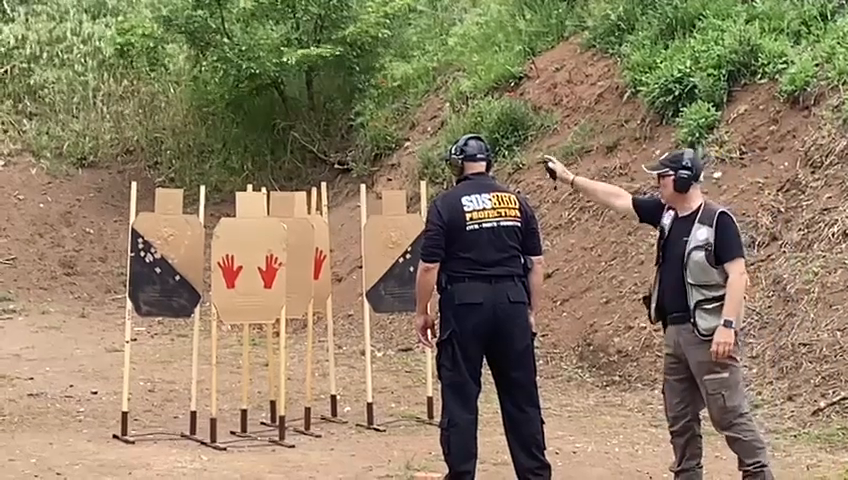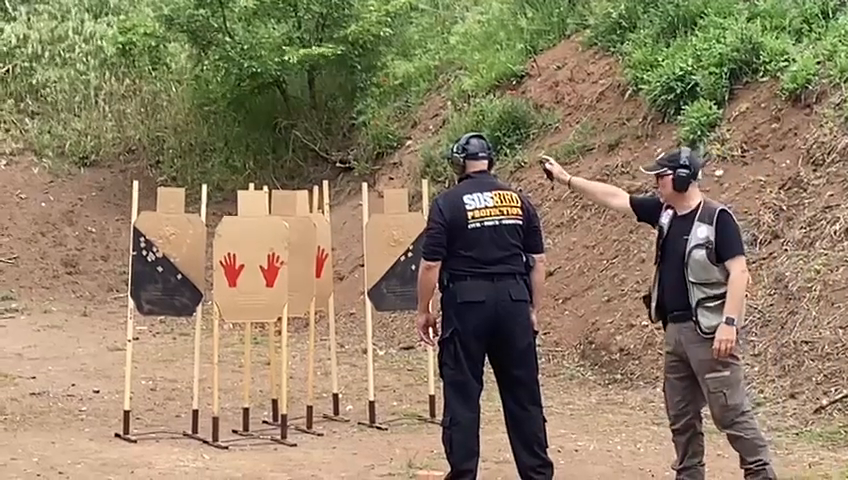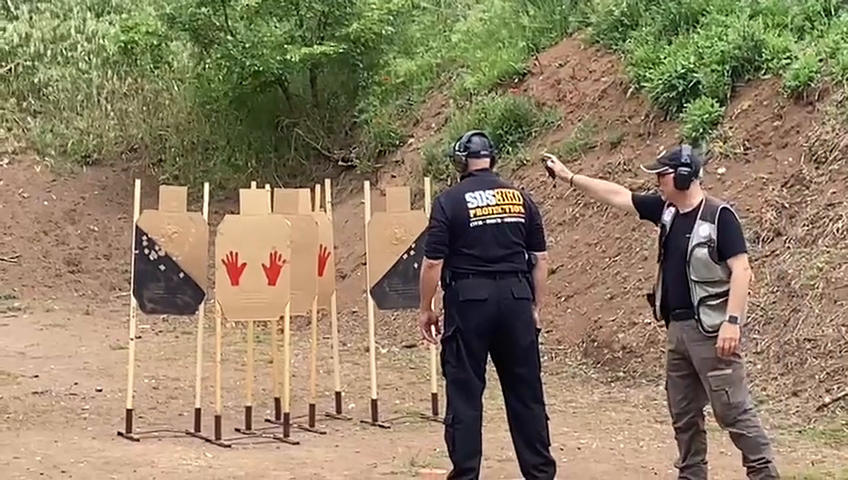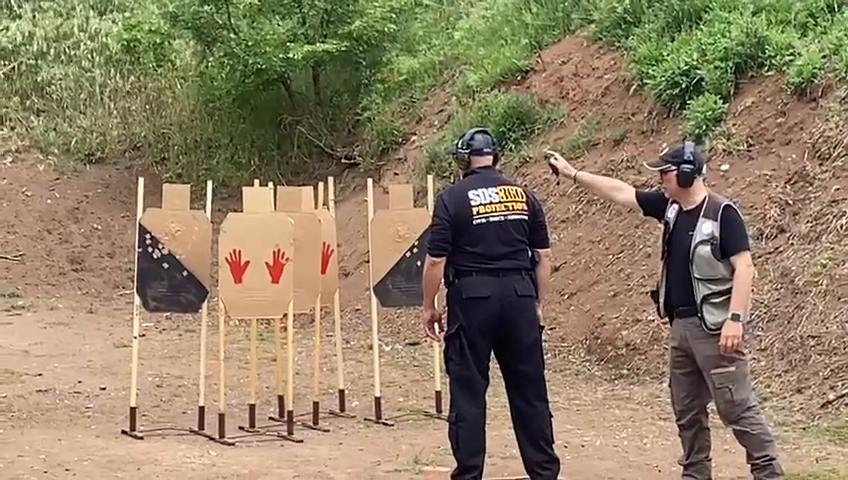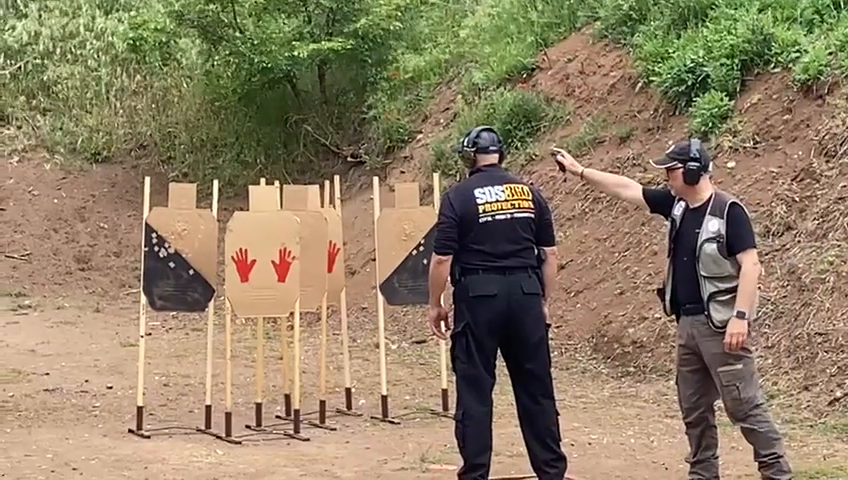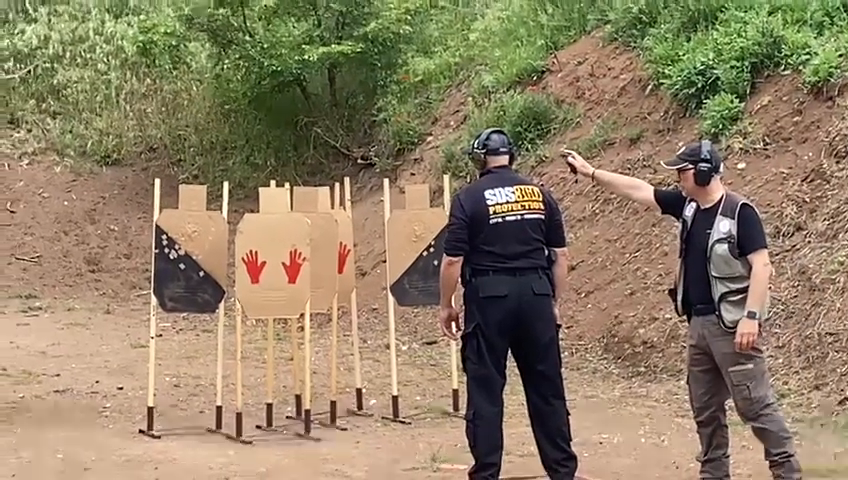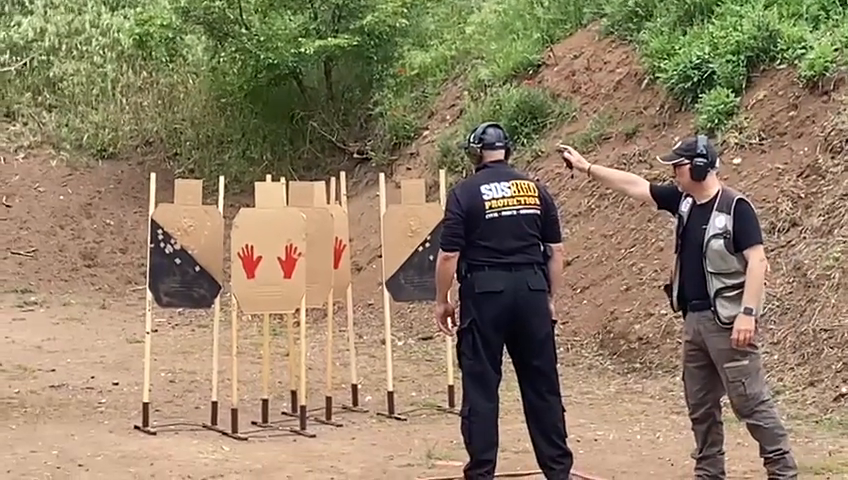
dt=0.2s
person 1, frame 1
left shoulder: (446, 203)
right shoulder: (517, 202)
left elbow: (429, 266)
right elbow: (536, 263)
left wrist: (422, 312)
right wrist: (531, 309)
left hip: (464, 303)
right hip: (511, 301)
left knee: (460, 395)
right knee: (521, 394)
person 1, frame 2
left shoulder: (448, 202)
right shoulder: (519, 200)
left elbow: (431, 264)
right elbow: (537, 261)
left wrist: (423, 310)
right wrist: (533, 308)
left hip: (466, 301)
right hip: (513, 300)
left knee: (462, 394)
right knee: (523, 393)
person 1, frame 3
left shoulder: (449, 200)
right shoulder: (521, 198)
left elbow: (433, 263)
right elbow: (540, 258)
left wrist: (426, 308)
right wrist: (535, 306)
left hip: (469, 299)
right hip: (515, 298)
left knee: (464, 392)
right knee: (526, 391)
person 1, frame 4
left shoulder: (452, 197)
right shoulder: (524, 195)
left elbow: (435, 260)
right elbow: (543, 255)
left wrist: (429, 306)
right wrist: (538, 302)
left hip: (472, 297)
right hip: (519, 295)
left knee: (468, 389)
right knee: (529, 388)
person 1, frame 5
left shoulder: (458, 196)
right shoulder: (530, 193)
left elbow: (442, 259)
right elbow: (549, 253)
left wrist: (435, 304)
right wrist: (544, 300)
left hip: (478, 295)
right hip: (525, 293)
left knee: (474, 388)
right knee: (536, 386)
person 1, frame 6
left shoulder: (469, 197)
right shoulder: (540, 194)
left elbow: (453, 260)
right elbow: (560, 255)
left wrist: (446, 305)
right wrist: (554, 300)
left hip: (489, 296)
right hip: (535, 294)
left knee: (485, 389)
right knee: (547, 387)
person 1, frame 7
left shoulder: (464, 192)
right shoulder: (536, 189)
left elbow: (448, 255)
right elbow: (555, 249)
left wrist: (442, 300)
right wrist: (550, 296)
left hip: (484, 292)
right hip: (531, 289)
left knee: (480, 385)
right knee: (542, 383)
person 2, frame 1
left shoulder: (718, 219)
right shoulder: (666, 213)
left elbow: (738, 274)
right elbow: (618, 198)
left wrist: (727, 325)
right wrist: (571, 178)
left hip: (707, 334)
right hip: (674, 332)
left knee: (729, 414)
right knee: (679, 417)
person 2, frame 2
left shoulder: (718, 217)
right shoulder: (664, 212)
left elbow: (739, 272)
right elbow: (615, 197)
left wrist: (729, 323)
right wrist: (567, 179)
left hip: (708, 332)
right hip: (675, 330)
left knee: (731, 412)
right knee: (681, 415)
person 2, frame 3
left shoulder: (720, 215)
right shoulder: (667, 209)
left elbow: (742, 270)
right elbow: (617, 194)
left wrist: (732, 321)
right wrist: (569, 177)
left hip: (710, 330)
right hip: (677, 328)
left knee: (733, 410)
right knee: (683, 413)
person 2, frame 4
left shoulder: (722, 212)
right shoulder: (670, 207)
left elbow: (745, 267)
right elbow: (620, 191)
left wrist: (735, 318)
right wrist: (573, 173)
left hip: (713, 327)
right hip: (681, 325)
left knee: (737, 407)
right knee: (686, 410)
person 2, frame 5
left shoulder: (728, 210)
right shoulder: (676, 204)
left elbow: (750, 264)
right elbow: (626, 188)
left wrist: (740, 316)
right wrist: (579, 170)
left hip: (719, 324)
right hip: (687, 323)
left knee: (744, 405)
right knee: (693, 407)
person 2, frame 6
left shoulder: (739, 211)
right shoulder: (688, 205)
left elbow: (761, 265)
right elbow: (638, 190)
left wrist: (751, 316)
right wrist: (591, 172)
left hip: (730, 324)
right hip: (699, 323)
left knee: (755, 405)
right knee: (705, 408)
person 2, frame 7
left shoulder: (735, 206)
right shoulder: (684, 200)
left elbow: (757, 261)
right elbow: (634, 184)
left wrist: (748, 312)
right wrist: (587, 167)
left hip: (726, 320)
right hip: (694, 319)
left knee: (750, 401)
right knee: (700, 404)
